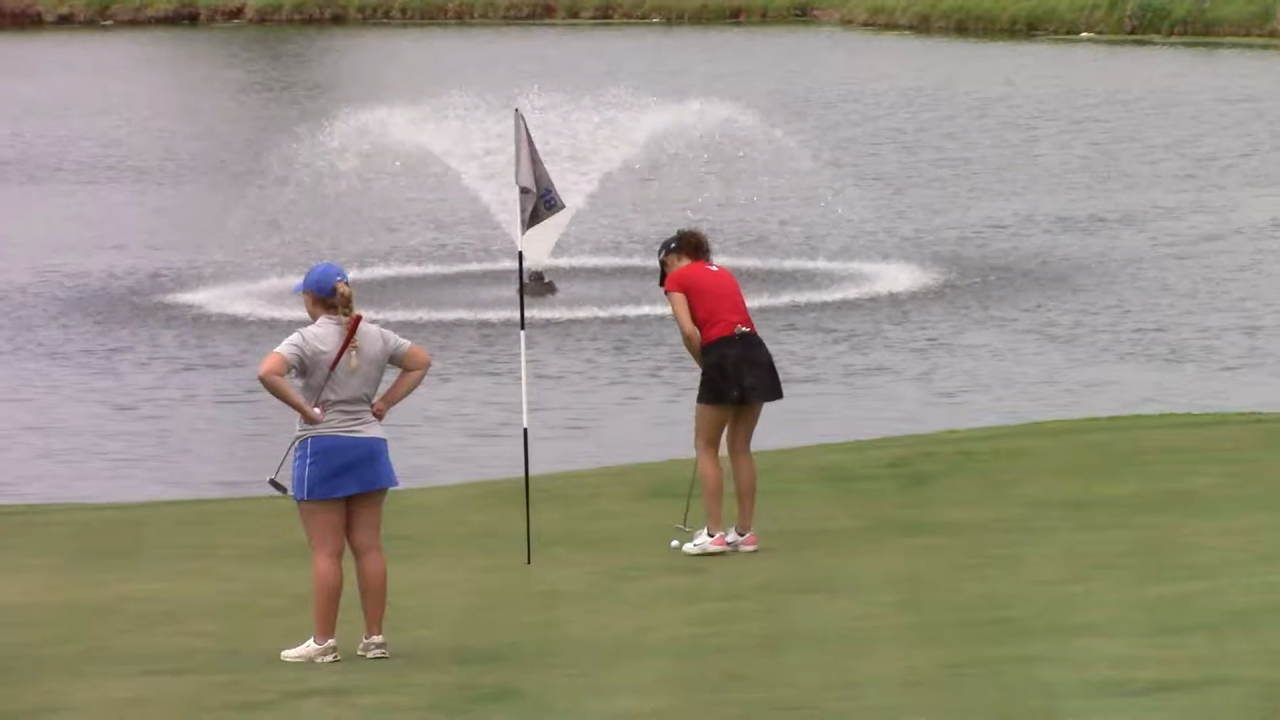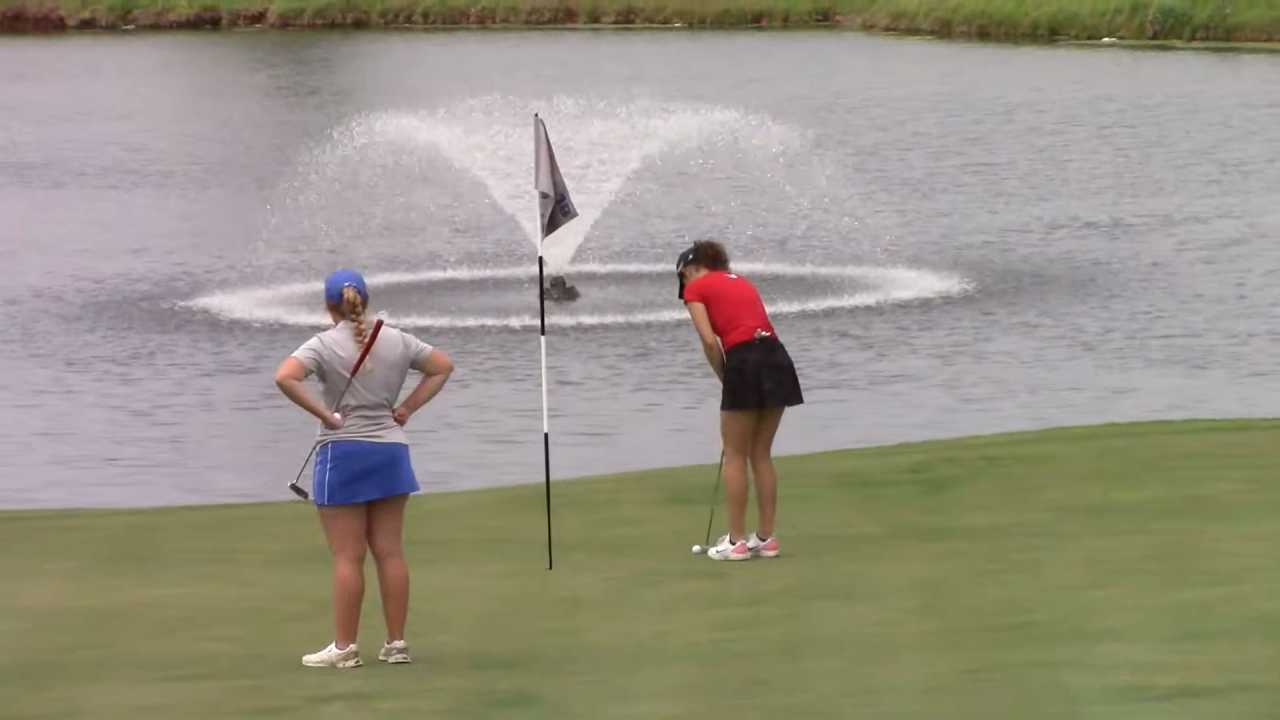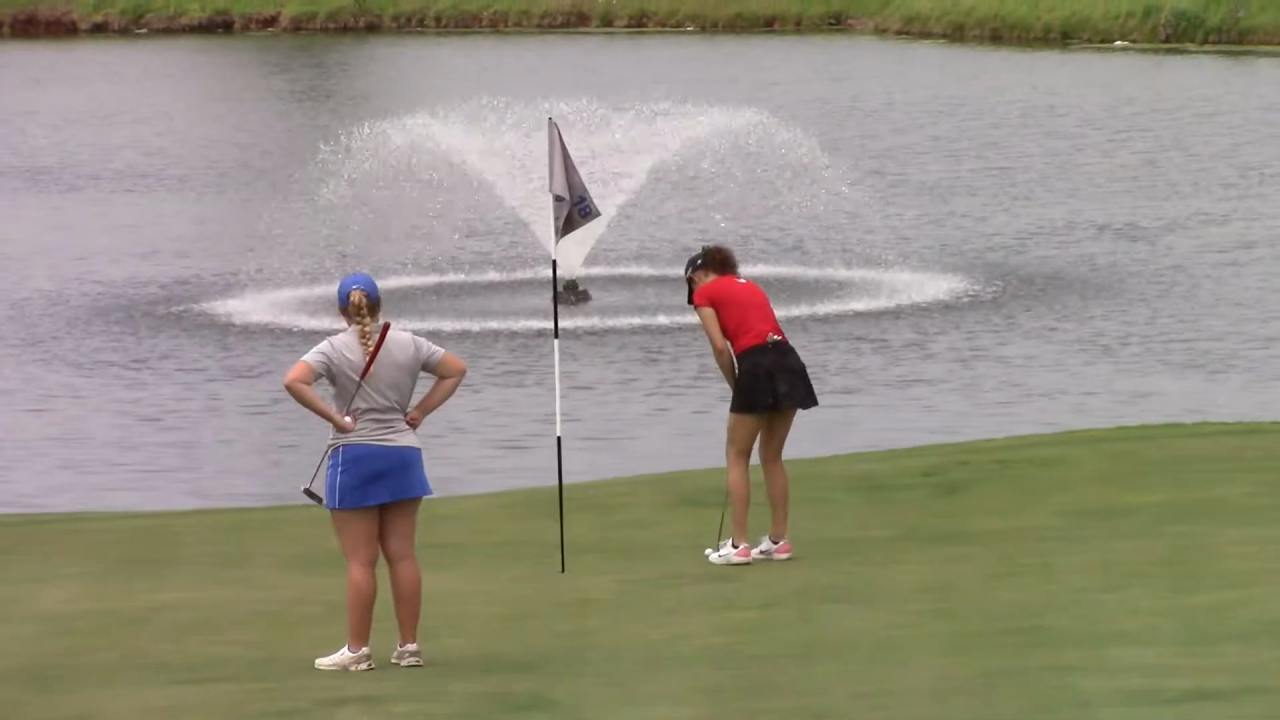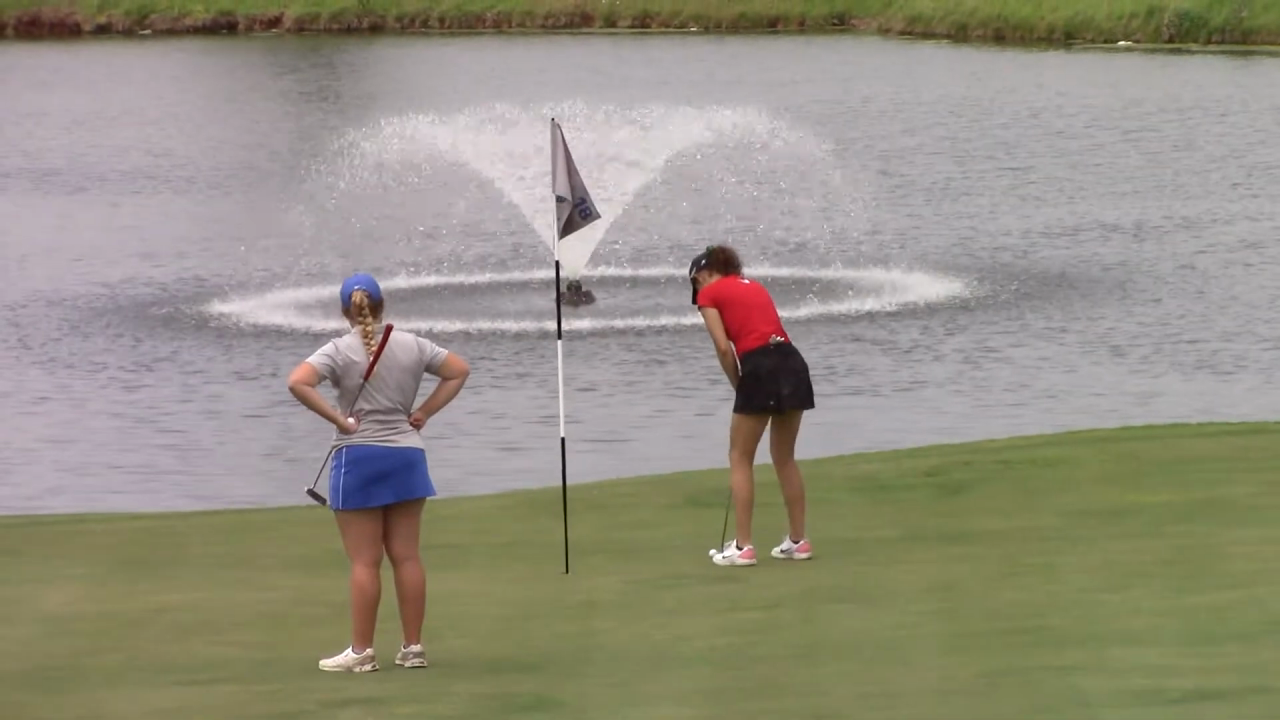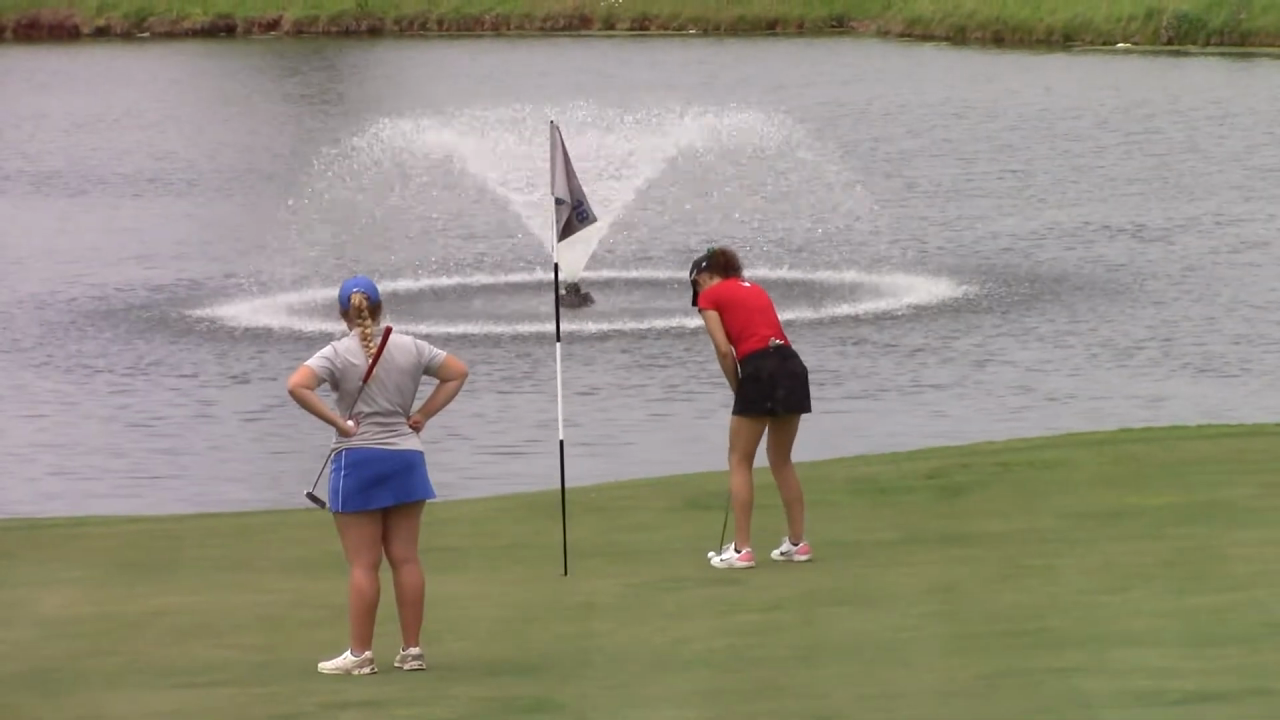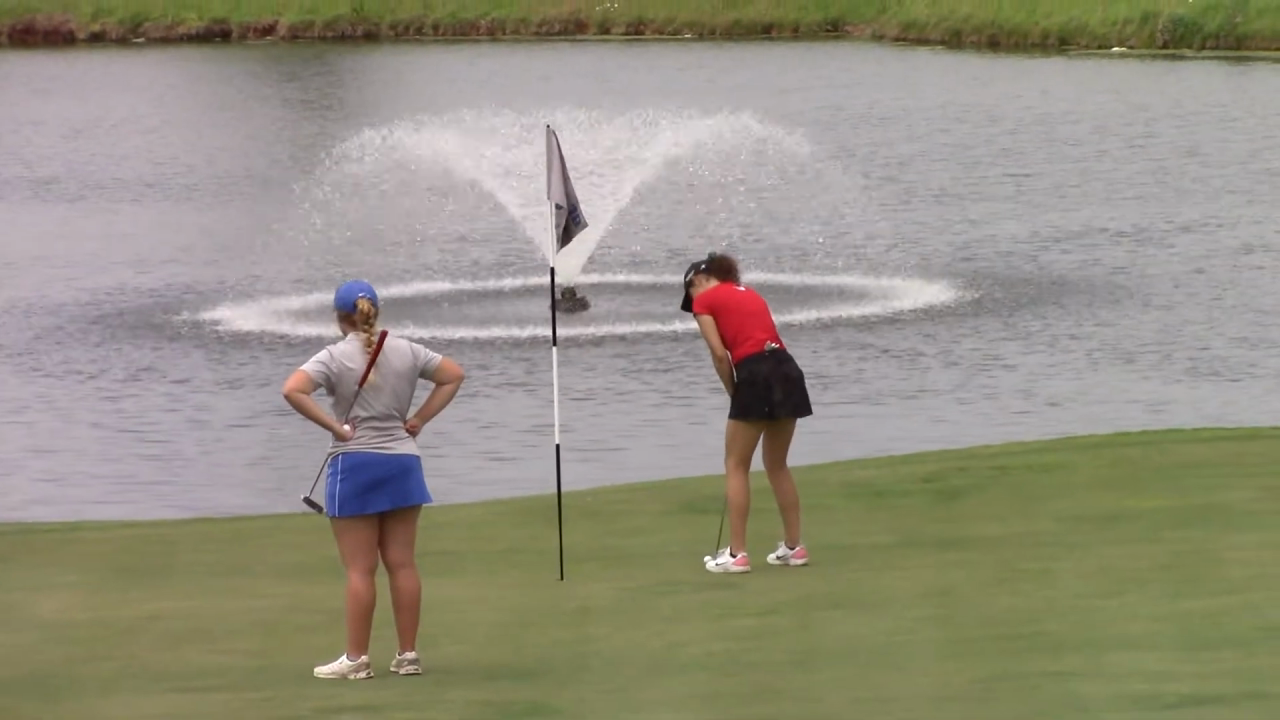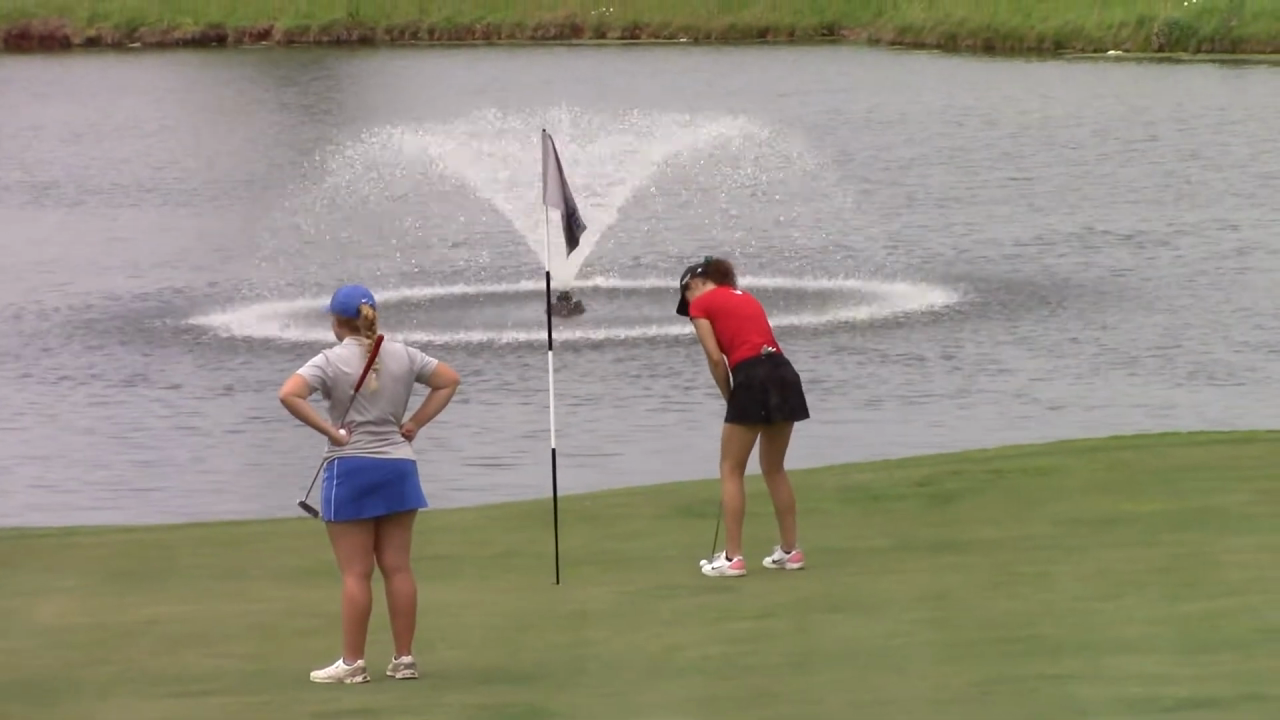
dt=0.4s
person 1, frame 1
left shoulder: (306, 339)
right shoulder: (375, 335)
left elbow: (268, 372)
right elbow: (421, 362)
left wrist: (304, 410)
right wrist: (386, 403)
left hip: (323, 449)
right hip: (369, 448)
left knee: (326, 552)
right knee: (368, 547)
left ankle: (323, 642)
right ankle: (375, 638)
person 1, frame 2
left shoulder: (325, 344)
right shoulder: (396, 340)
left elbow: (284, 377)
right elbow: (443, 366)
left wrist: (324, 415)
right wrist: (408, 407)
left hip: (344, 454)
right hip: (390, 452)
left knee: (347, 557)
right knee: (389, 552)
left ankle: (345, 647)
right ankle: (396, 643)
person 1, frame 3
left shoulder: (334, 348)
right shoulder: (408, 343)
left elbow: (293, 381)
right elbow: (457, 369)
left wrist: (334, 418)
right wrist: (421, 411)
left hip: (355, 457)
right hip: (403, 456)
left knee: (360, 561)
right knee: (402, 556)
left ankle: (357, 650)
right ankle: (409, 646)
person 1, frame 4
left shoulder: (339, 350)
right shoulder: (412, 345)
left elbow: (297, 383)
right elbow: (460, 371)
left wrist: (338, 420)
right wrist: (425, 412)
left hip: (359, 459)
right hip: (407, 457)
left knee: (364, 562)
right knee: (406, 556)
left ankle: (362, 652)
right ankle: (413, 647)
person 1, frame 5
left shoulder: (337, 353)
right shoulder: (410, 347)
left elbow: (296, 386)
right elbow: (459, 372)
left wrist: (338, 423)
right wrist: (424, 414)
left hip: (359, 461)
right hip: (406, 460)
left knee: (363, 565)
right knee: (405, 560)
left ankle: (360, 654)
right ankle: (412, 650)
person 1, frame 6
left shoulder: (334, 356)
right shoulder: (406, 350)
left elbow: (292, 390)
right elbow: (454, 375)
left wrist: (334, 428)
right wrist: (421, 418)
left hip: (356, 466)
right hip: (403, 463)
left knee: (360, 569)
right knee: (402, 564)
left ankle: (357, 659)
right ankle: (408, 654)
person 1, frame 7
left shoulder: (330, 361)
right shoulder: (402, 355)
left elbow: (288, 395)
right elbow: (450, 380)
left wrist: (330, 432)
right wrist: (416, 423)
left hip: (351, 470)
right hip: (398, 467)
left knee: (355, 574)
right knee: (398, 568)
left ankle: (353, 662)
right ankle: (404, 658)
person 2, frame 1
left shoulder: (676, 279)
right shoulder: (723, 273)
left elbow: (689, 332)
left wrist: (704, 367)
right wrist: (711, 364)
left hip: (724, 358)
right hip: (756, 354)
left knee: (706, 448)
right knee: (740, 448)
left ankle: (714, 533)
right ankle: (744, 533)
person 2, frame 2
left shoulder: (695, 288)
right shoulder: (741, 281)
left elbow: (710, 342)
left wrist: (724, 379)
right wrist: (731, 378)
left hip: (745, 363)
right hip: (777, 359)
left knee: (735, 456)
right knee: (761, 454)
left ankle: (736, 541)
right ankle: (766, 538)
person 2, frame 3
left shoulder: (704, 293)
right shoulder: (750, 285)
left elbow: (721, 347)
left wrist: (734, 385)
right wrist: (741, 384)
left hip: (757, 367)
right hip: (789, 362)
left knee: (737, 458)
right knee: (772, 457)
left ankle: (738, 545)
right ankle: (777, 540)
person 2, frame 4
left shoulder: (708, 294)
right shoulder: (754, 285)
left elbow: (724, 348)
left wrist: (738, 385)
right wrist: (744, 384)
left hip: (760, 369)
right hip: (792, 364)
left knee: (740, 459)
right knee: (784, 458)
left ankle: (743, 546)
right ankle: (798, 540)
person 2, frame 5
left shoulder: (709, 296)
right shoulder: (754, 288)
left elbow: (725, 351)
left wrist: (737, 388)
right wrist: (744, 389)
left hip: (760, 371)
right hip: (791, 367)
left knee: (739, 462)
right knee: (781, 461)
left ankle: (741, 549)
right ankle: (797, 542)
person 2, frame 6
left shoulder: (704, 300)
right shoulder: (749, 293)
left elbow: (720, 354)
left wrist: (733, 393)
right wrist: (740, 393)
left hip: (757, 376)
right hip: (787, 371)
left knee: (736, 466)
right knee: (776, 465)
left ankle: (737, 554)
right ankle: (794, 546)
person 2, frame 7
left shoulder: (701, 303)
right shoulder: (745, 297)
left elbow: (716, 359)
left wrist: (729, 397)
right wrist: (735, 398)
left hip: (753, 380)
right hip: (784, 375)
left knee: (731, 469)
right knee: (774, 468)
left ankle: (733, 557)
right ankle: (790, 550)
